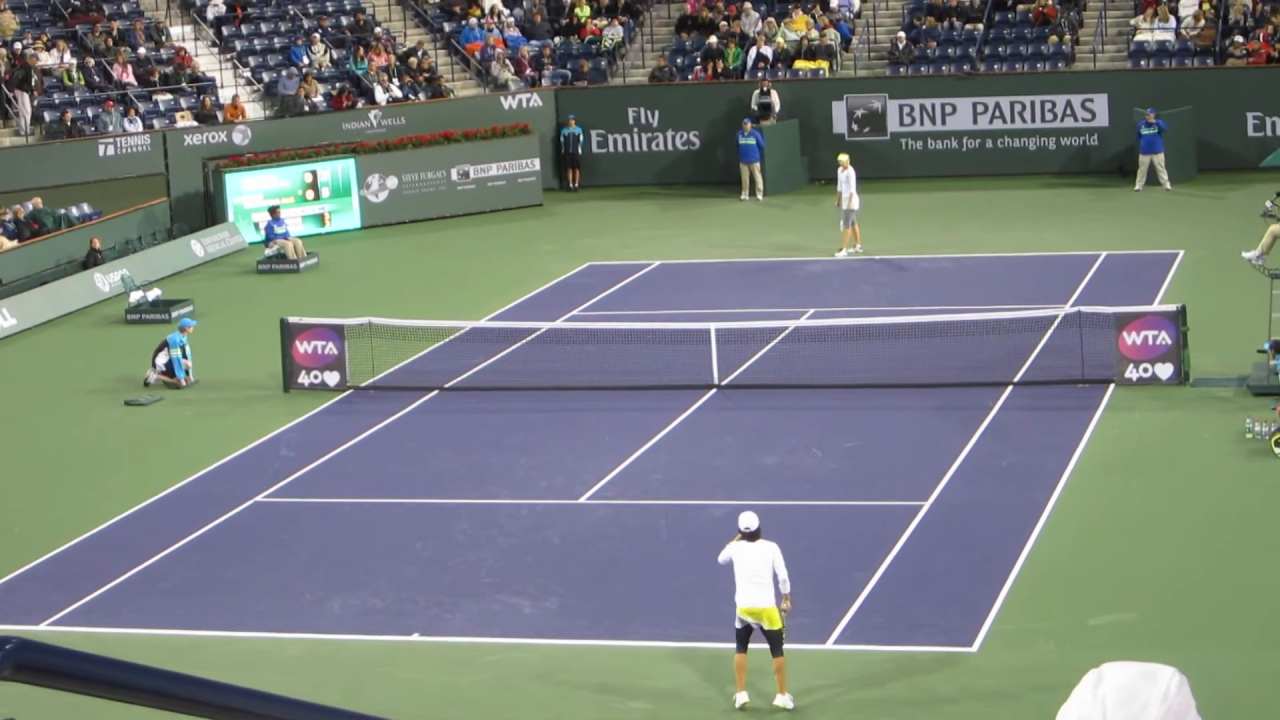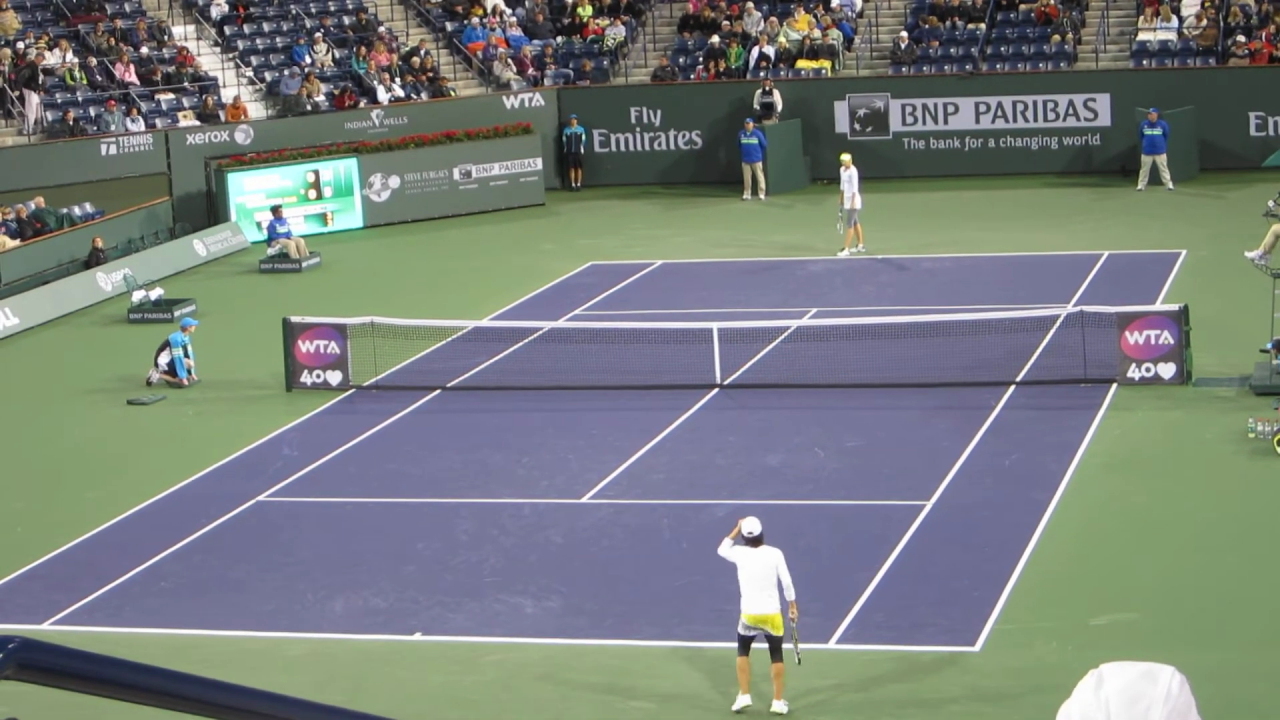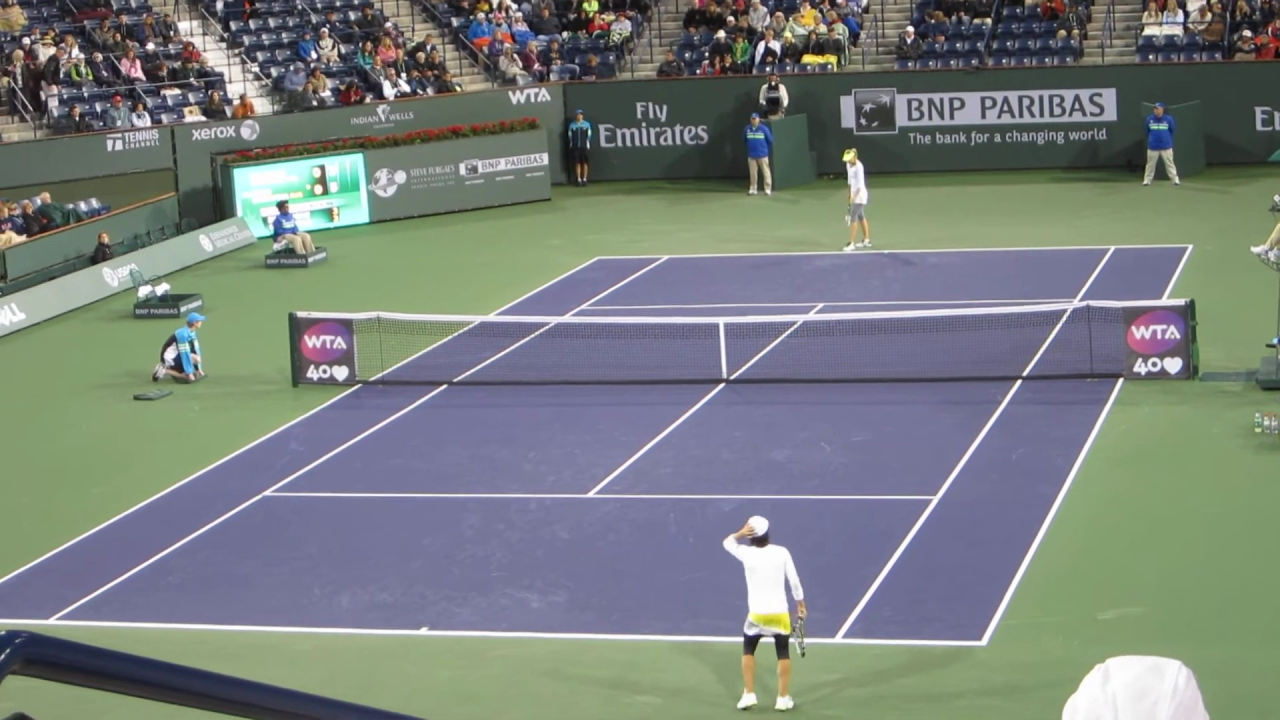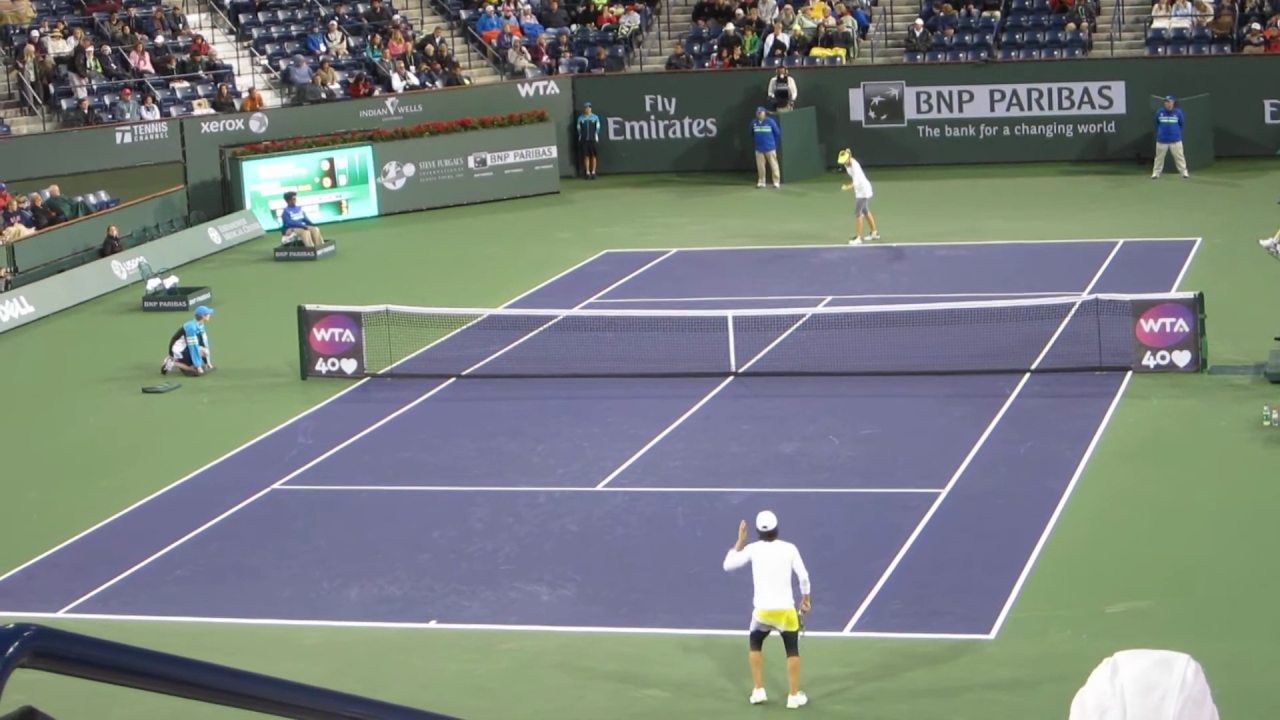
dt=0.7s
person 1, frame 1
left shoulder: (735, 548)
right shoulder: (771, 547)
left elbow: (721, 559)
right elbow: (783, 576)
left wrist: (737, 539)
right wrist: (786, 598)
left hip: (744, 609)
right hip: (767, 608)
left knee: (741, 649)
right knee: (777, 651)
left ankle: (741, 693)
right ankle: (782, 695)
person 1, frame 2
left shoulder: (739, 553)
right shoulder: (775, 553)
left elbow: (721, 549)
right elbow: (787, 582)
left wrist: (736, 530)
right wrist: (792, 606)
left hip: (749, 614)
right hip: (772, 613)
left knee: (743, 652)
right knee: (776, 656)
left ankle: (743, 695)
right ankle: (778, 702)
person 1, frame 3
left shoulder: (746, 554)
right shoulder: (782, 553)
left elbow: (727, 542)
right elbow: (795, 582)
left wrist: (741, 533)
right wrist: (801, 605)
left hip: (757, 614)
right hip: (780, 613)
left knee: (748, 651)
right knee: (782, 654)
left ankle: (749, 694)
right ankle: (783, 698)
person 1, frame 4
left shoulder: (752, 549)
right shoulder: (789, 549)
left elbow: (728, 565)
right elbow: (803, 577)
left wrist: (740, 541)
right wrist: (806, 599)
left hip: (763, 610)
right hip: (786, 609)
left knee: (755, 645)
right knee: (792, 651)
left ankle: (758, 690)
right ankle: (794, 695)
